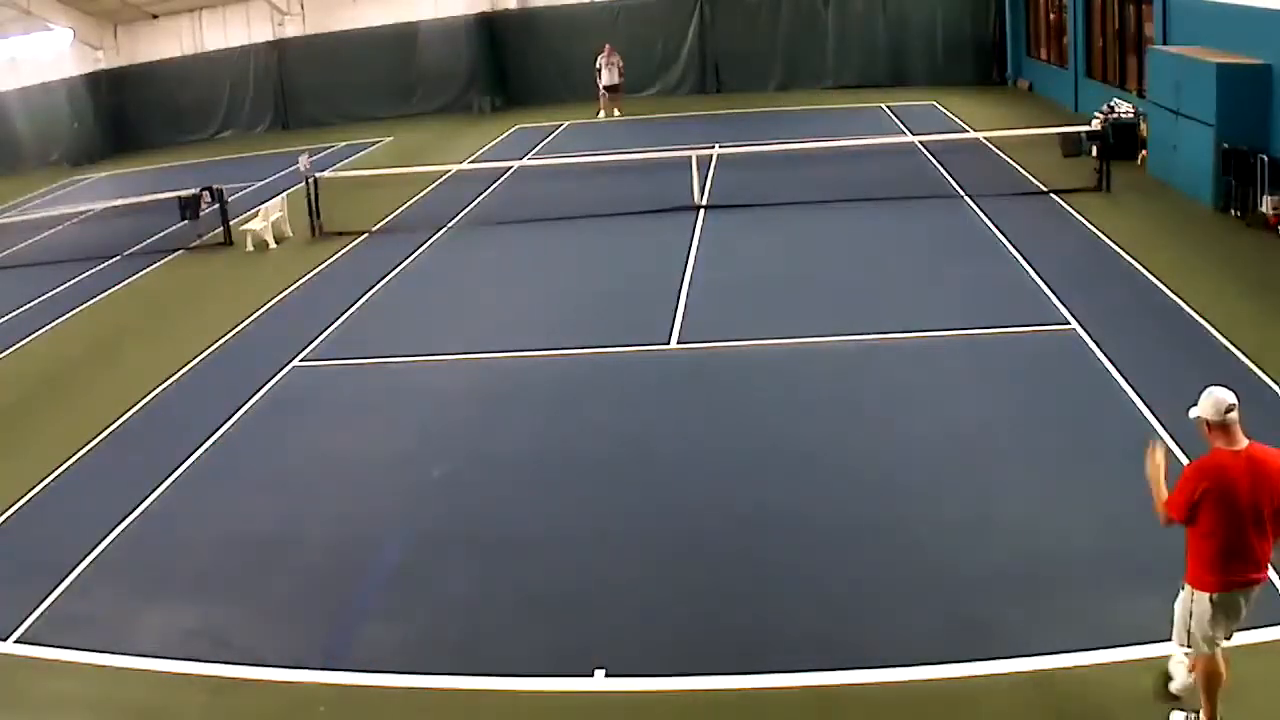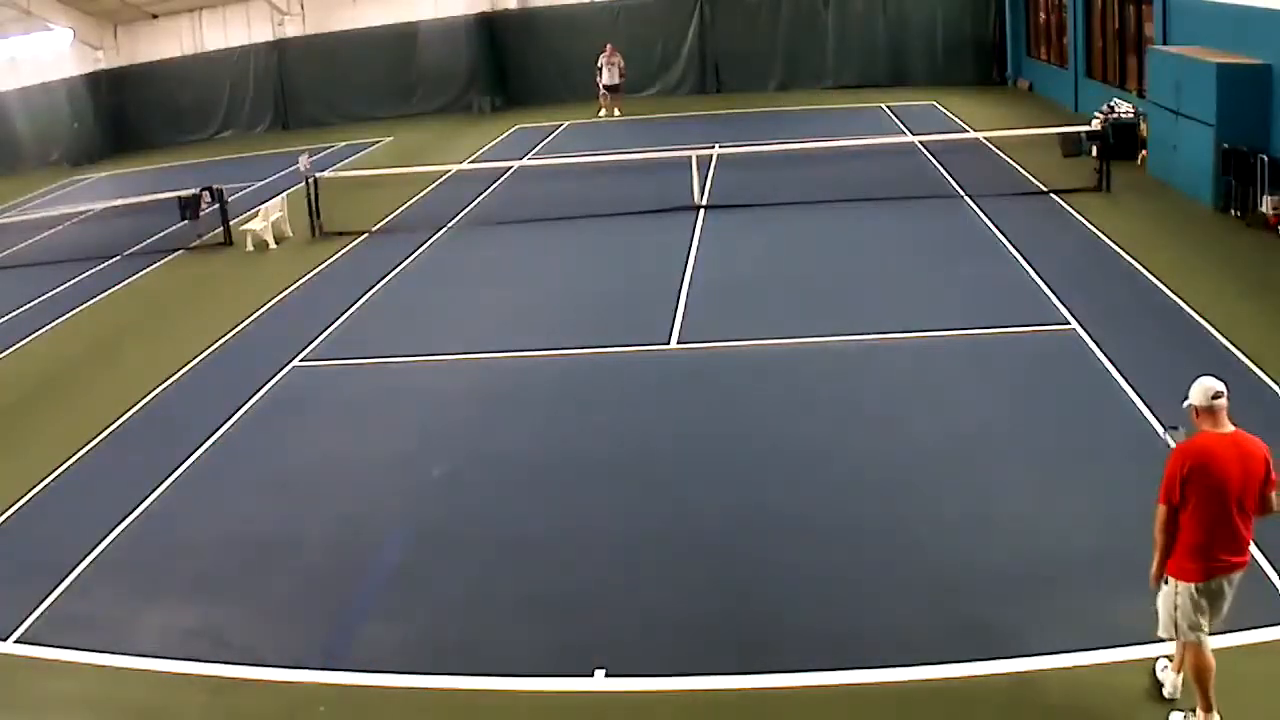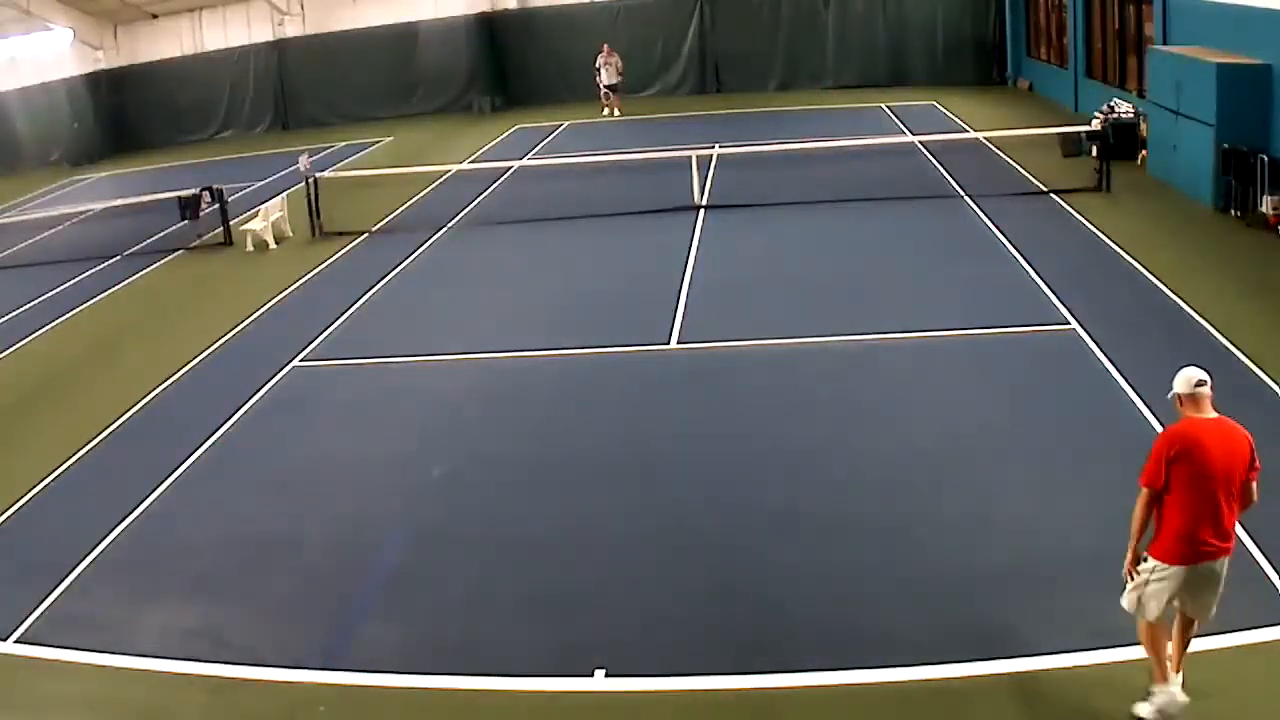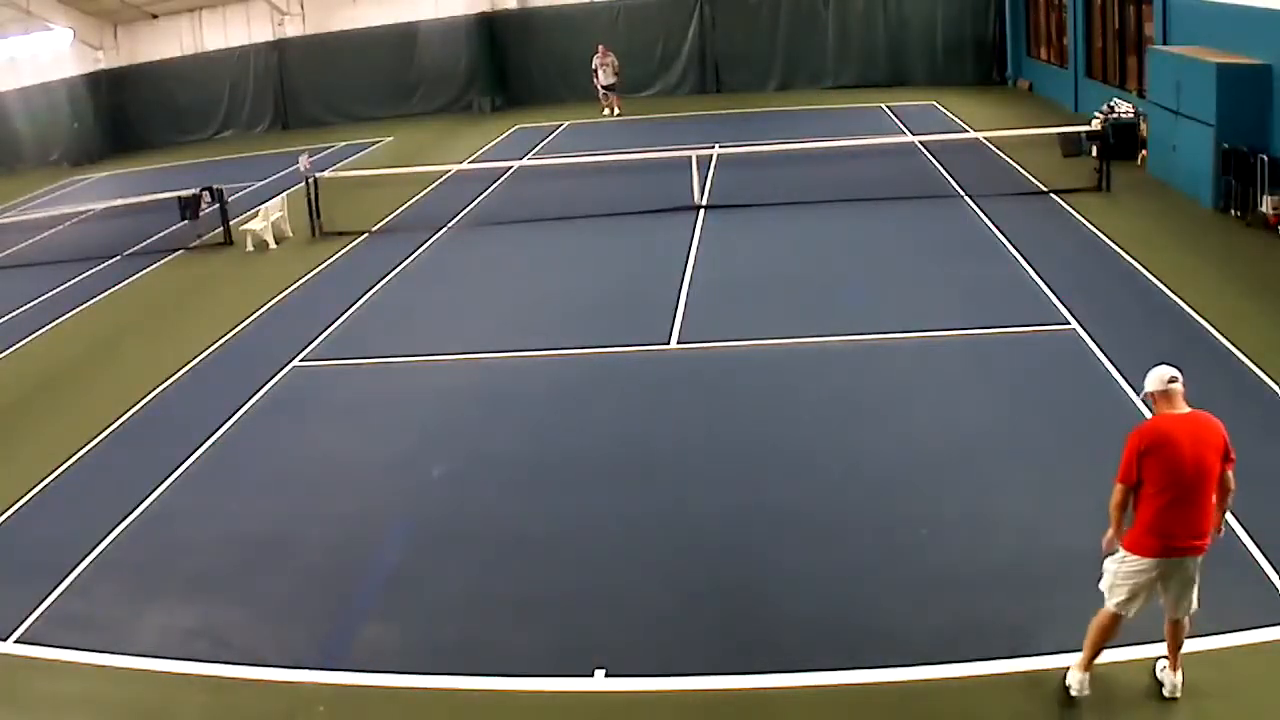
dt=0.3s
person 1, frame 1
left shoulder: (1201, 472)
left elbow: (1167, 514)
left wrist: (1156, 474)
left hip: (1211, 580)
right hip: (1253, 575)
left knee: (1208, 648)
right knee: (1209, 634)
right ankle: (1185, 675)
person 1, frame 2
left shoulder: (1186, 453)
right shoulder: (1257, 449)
left elbow: (1165, 515)
right elbow: (1268, 507)
left wrist: (1159, 561)
left hip: (1192, 565)
right hip: (1234, 561)
left knee: (1194, 639)
right knee: (1193, 629)
right ankle: (1173, 674)
person 1, frame 3
left shoulder: (1172, 438)
right shoulder: (1240, 436)
left elbow: (1147, 500)
right elbow: (1250, 496)
left wrist: (1133, 549)
left hip: (1173, 551)
right hip: (1218, 550)
left knee: (1148, 615)
right knee: (1190, 614)
left ankle: (1165, 689)
right ankle: (1175, 671)
person 1, frame 4
left shoulder: (1144, 435)
right shoulder: (1215, 428)
left elbow: (1121, 497)
right elbow: (1227, 487)
left wrist: (1114, 530)
right wrist: (1217, 521)
left hip: (1145, 546)
right hip: (1192, 546)
left knee: (1113, 609)
right knee: (1178, 613)
left ankle: (1080, 674)
right ankle: (1173, 673)
